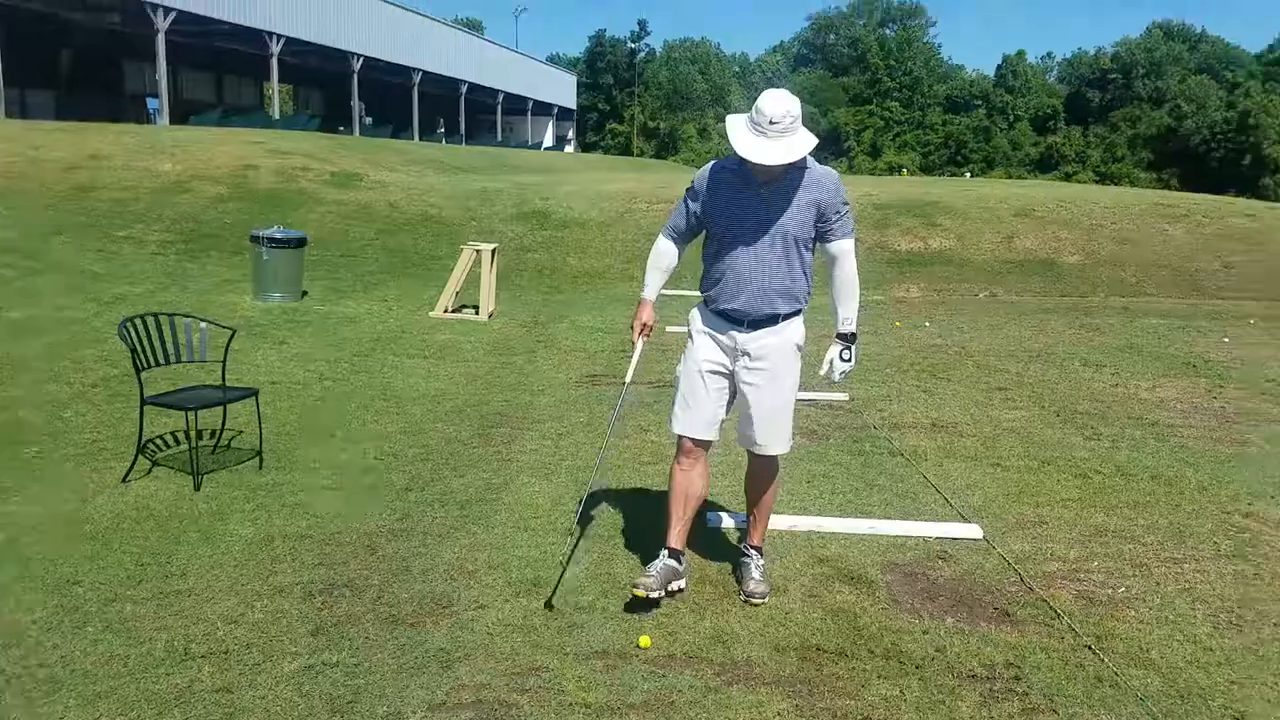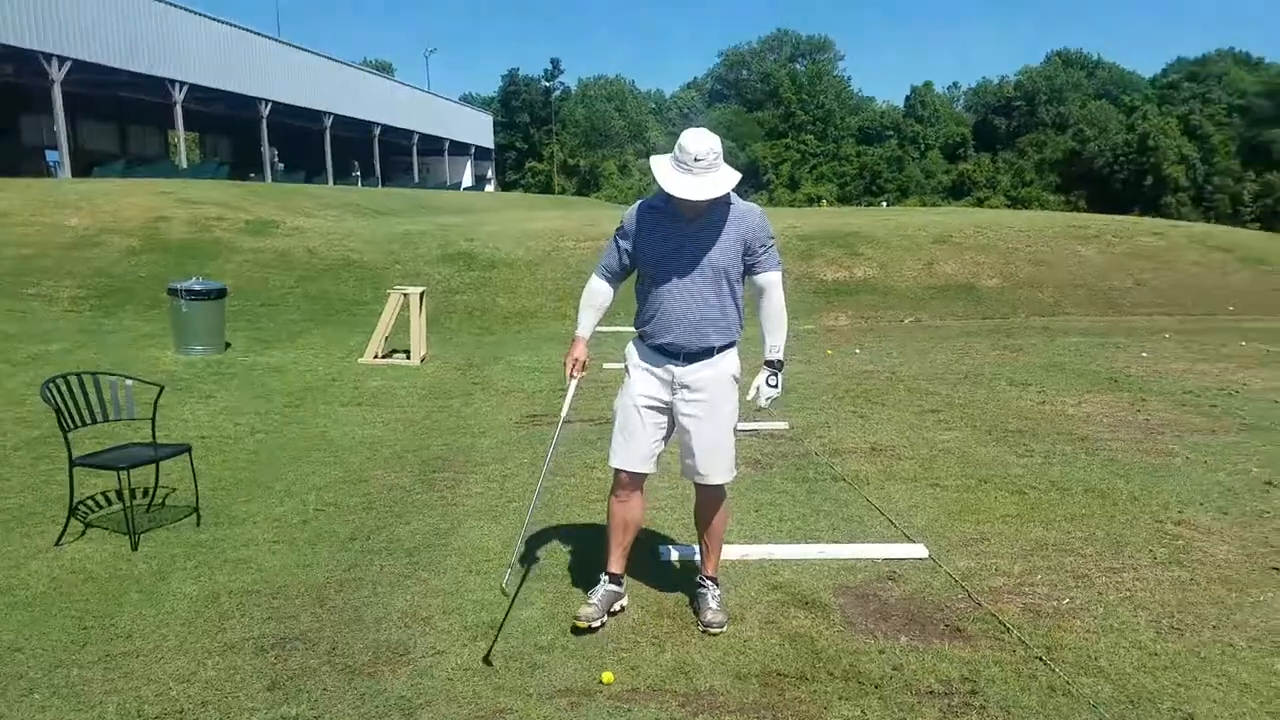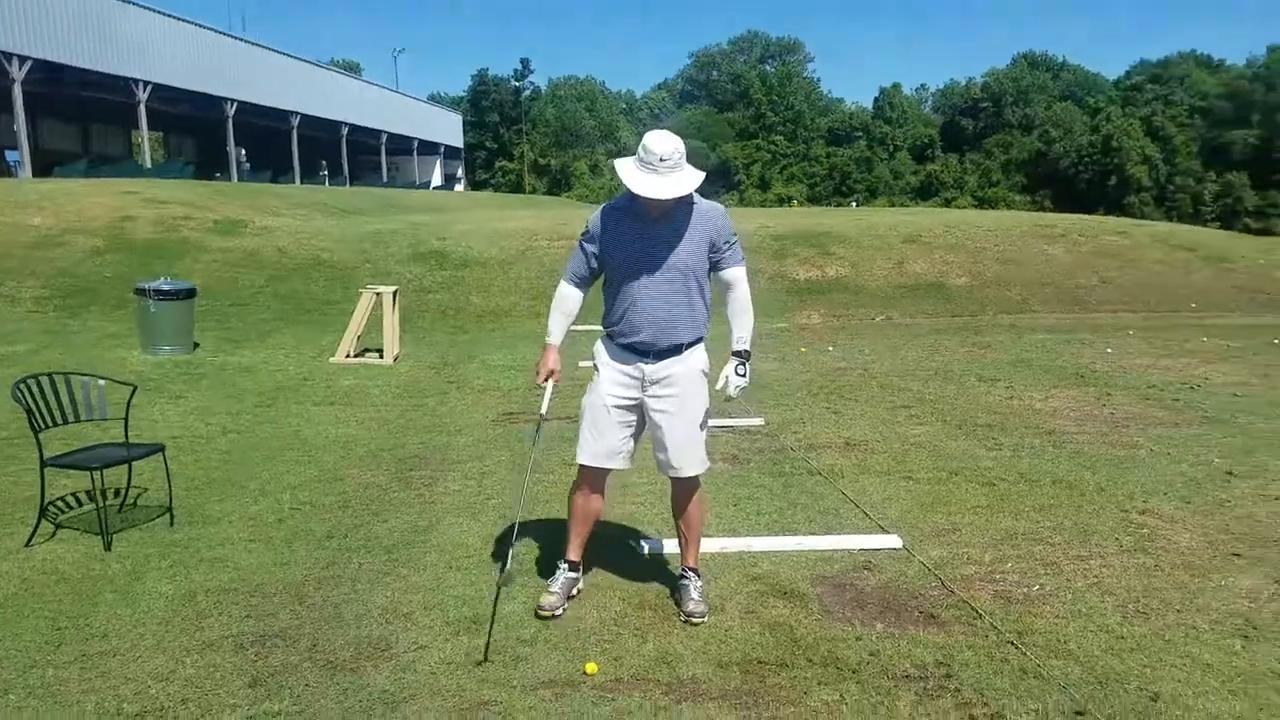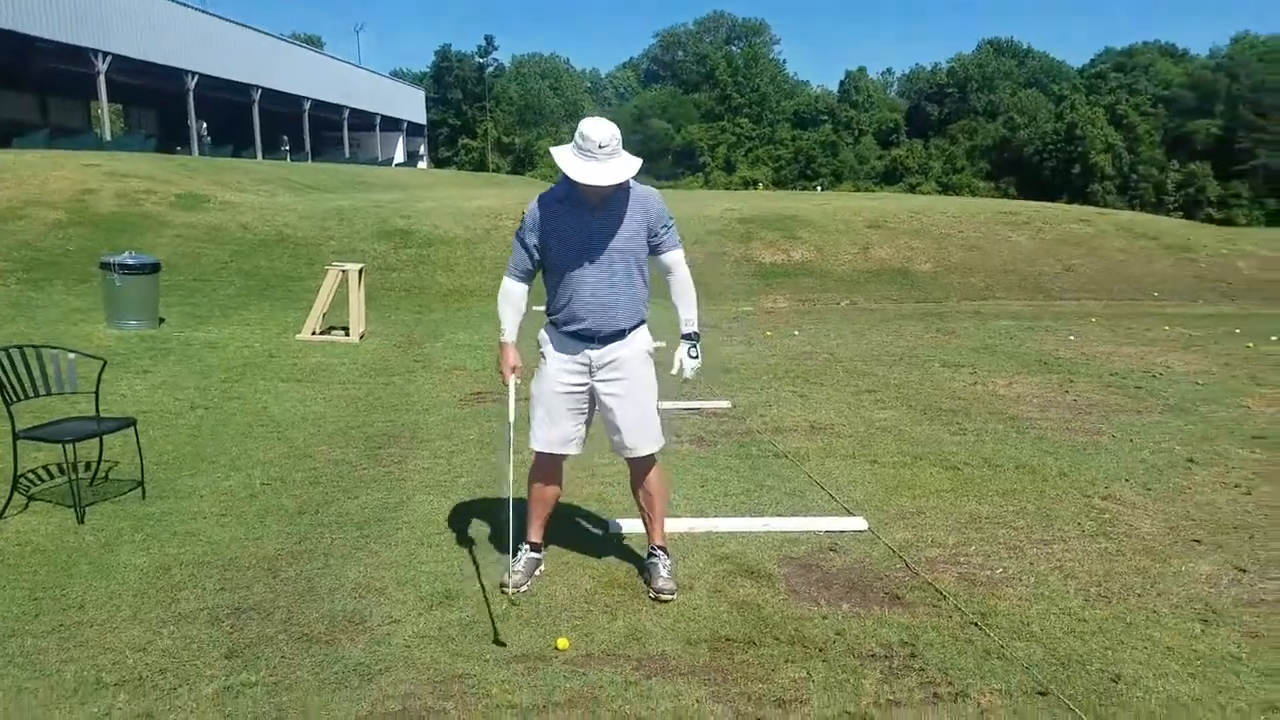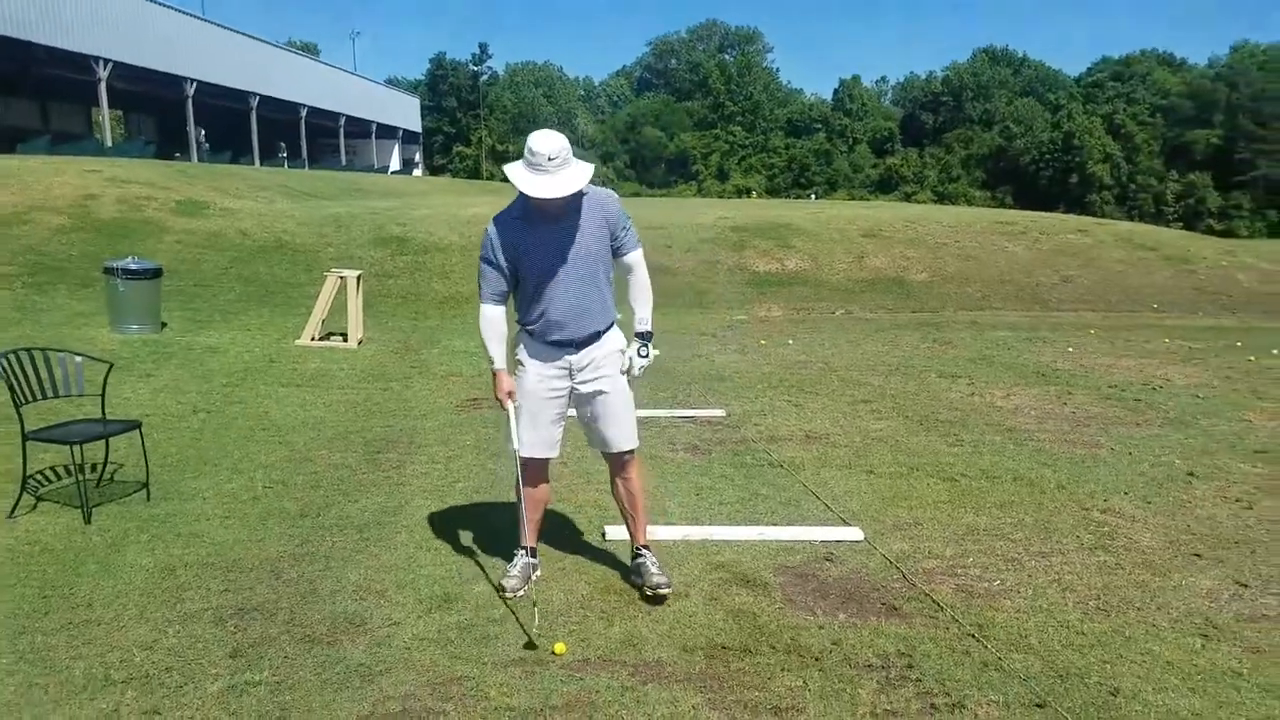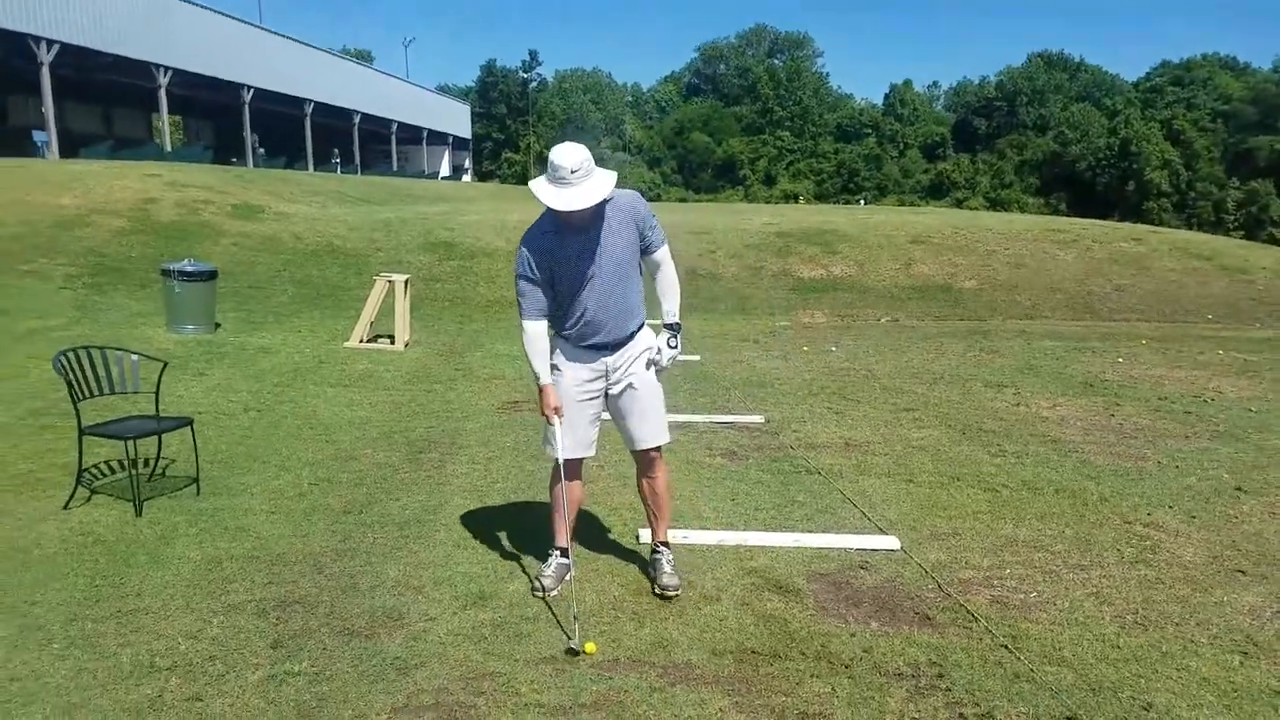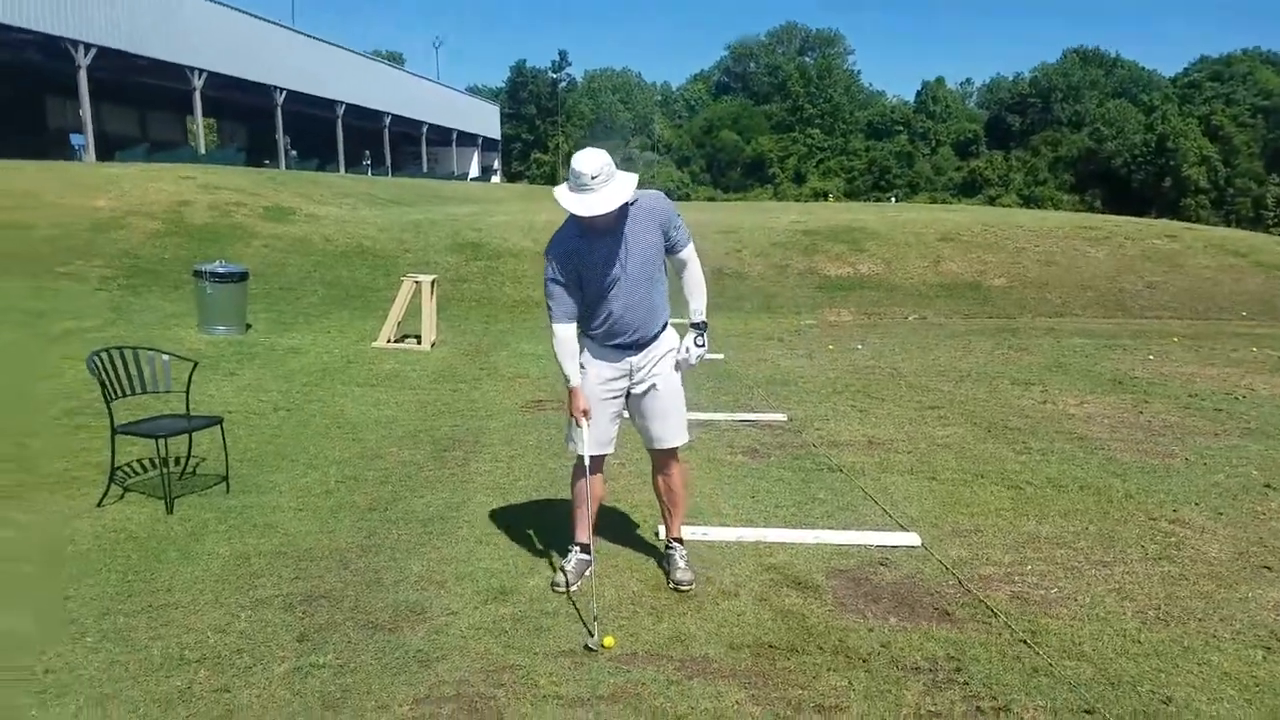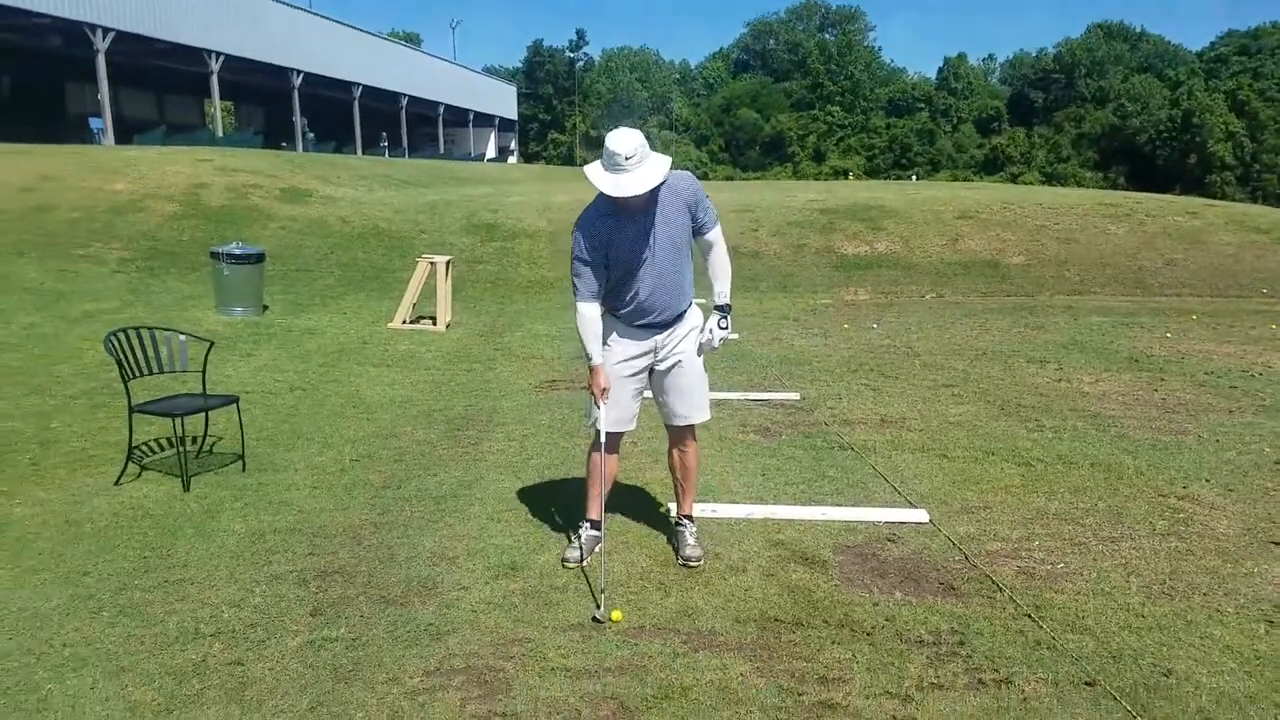
dt=0.2s
person 1, frame 1
left shoulder: (822, 185)
right shoulder: (712, 177)
left elbow: (842, 261)
right elbow: (672, 238)
left wrist: (845, 334)
right wrist: (647, 297)
left hip: (776, 337)
right hip: (711, 329)
left knee: (765, 453)
right knee: (690, 445)
left ankle: (752, 552)
right ankle: (673, 557)
person 1, frame 2
left shoulder: (748, 220)
right shoulder: (641, 216)
left elbow: (770, 291)
right elbow: (605, 278)
left wrist: (773, 362)
right wrist: (581, 336)
left hip: (712, 368)
right hip: (648, 364)
left knee: (711, 483)
right knee: (627, 476)
left ankle: (708, 583)
right ankle: (613, 582)
person 1, frame 3
left shoulder: (711, 218)
right shoulder: (606, 219)
left elbow: (735, 286)
right elbow: (573, 283)
left wrist: (740, 352)
right wrist: (552, 344)
left hip: (681, 365)
right hip: (616, 362)
left knee: (685, 476)
right knee: (591, 470)
left ankle: (690, 574)
right ankle: (570, 568)
person 1, frame 4
left shoulder: (647, 203)
right shoulder: (544, 209)
left elbow: (675, 269)
right elbow: (516, 279)
left wrist: (689, 334)
right wrist: (507, 342)
left hip: (627, 348)
right hip: (562, 350)
left knee: (642, 456)
right knee: (547, 456)
left ankle: (657, 552)
right ankle: (531, 548)
person 1, frame 5
left shoulder: (605, 206)
right shoulder: (503, 228)
left elbow: (635, 268)
right elbow: (492, 302)
left wrist: (643, 333)
right wrist: (499, 368)
left hip: (602, 350)
right hip: (539, 356)
left knee: (622, 455)
right knee: (533, 461)
left ankle: (642, 553)
right ankle: (527, 554)
person 1, frame 6
left shoulder: (631, 208)
right shoulder: (536, 243)
left elbow: (662, 265)
right elbow: (534, 318)
left wrist: (671, 327)
right wrist: (544, 383)
left hip: (634, 350)
right hip: (574, 359)
left knee: (651, 454)
right knee: (568, 462)
left ankle: (661, 550)
right ankle: (560, 554)
person 1, frame 7
left shoulder: (656, 208)
right shoulder: (563, 247)
left elbow: (687, 263)
right elbow: (563, 322)
left wrist: (698, 326)
right wrist: (574, 385)
left hip: (657, 350)
right hip: (599, 357)
left knee: (667, 453)
right knee: (590, 457)
left ankle: (675, 546)
right ankle: (580, 549)
person 1, frame 8
left shoulder: (685, 189)
right shoulder: (591, 224)
left elbow: (713, 245)
right elbow: (587, 300)
left wrist: (721, 308)
right wrist: (595, 363)
left hip: (681, 330)
right hip: (622, 336)
left knee: (684, 431)
right knee: (608, 433)
left ankle: (685, 522)
right ankle: (591, 525)
